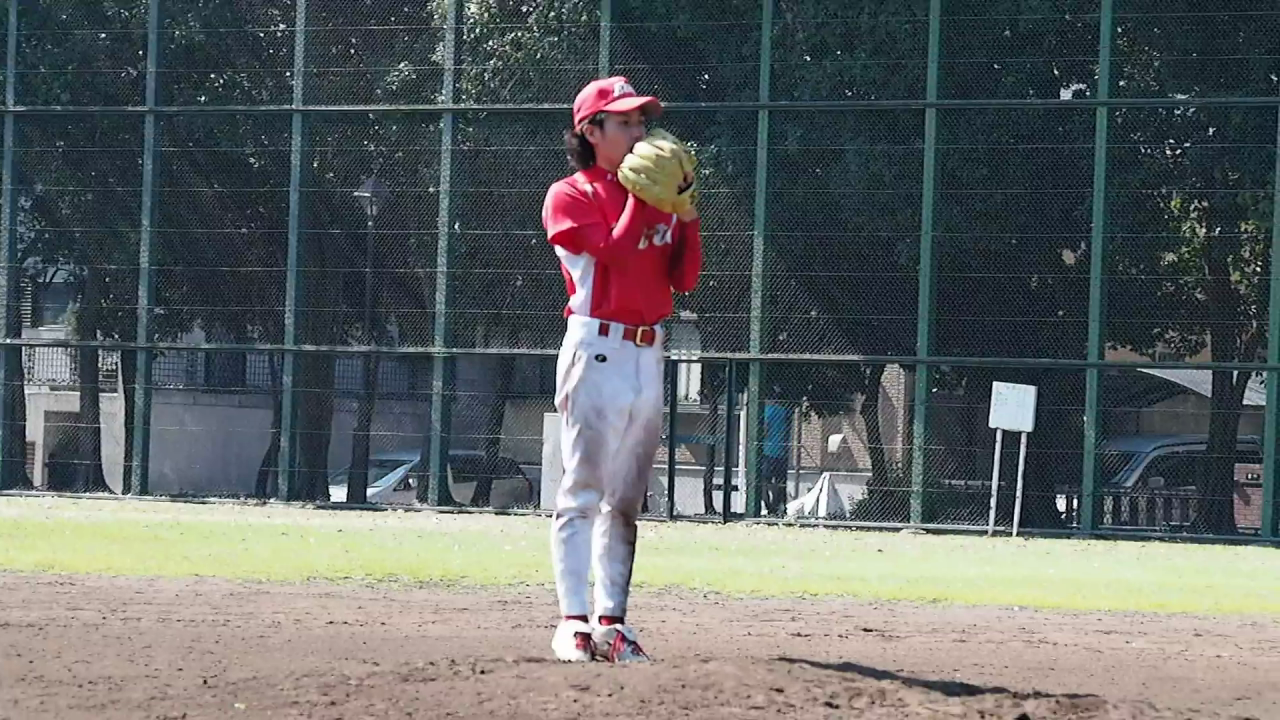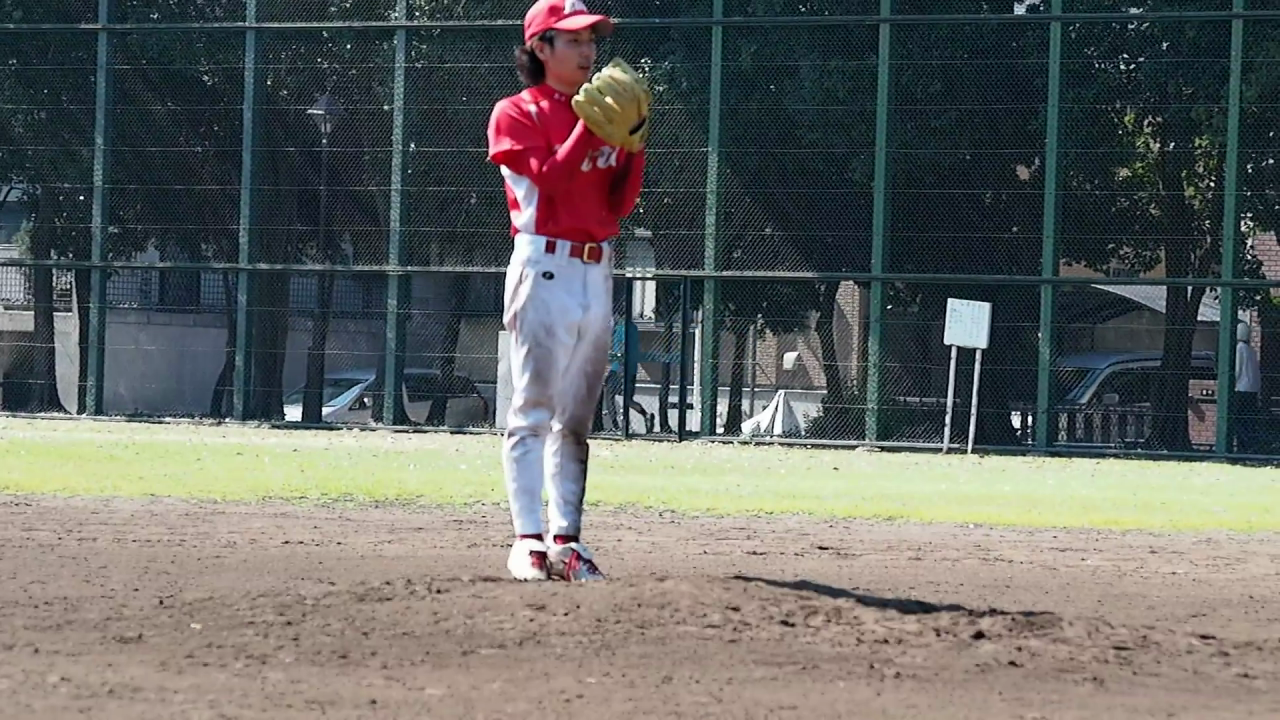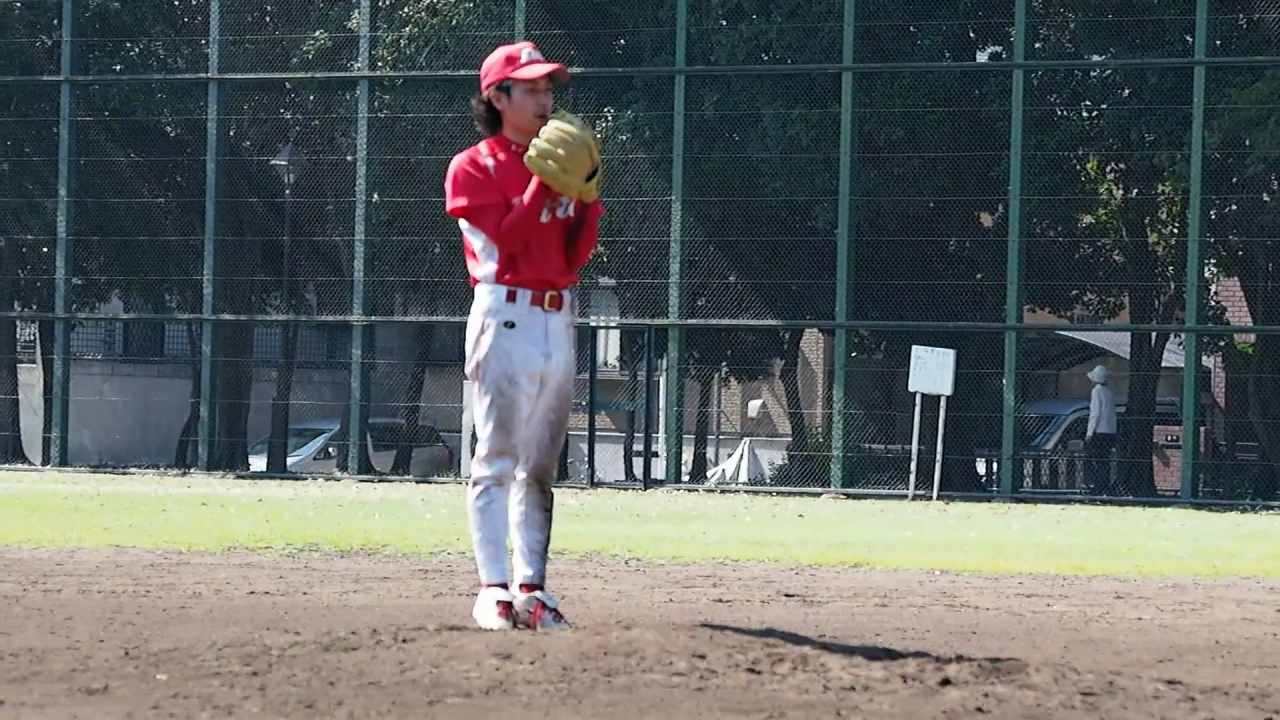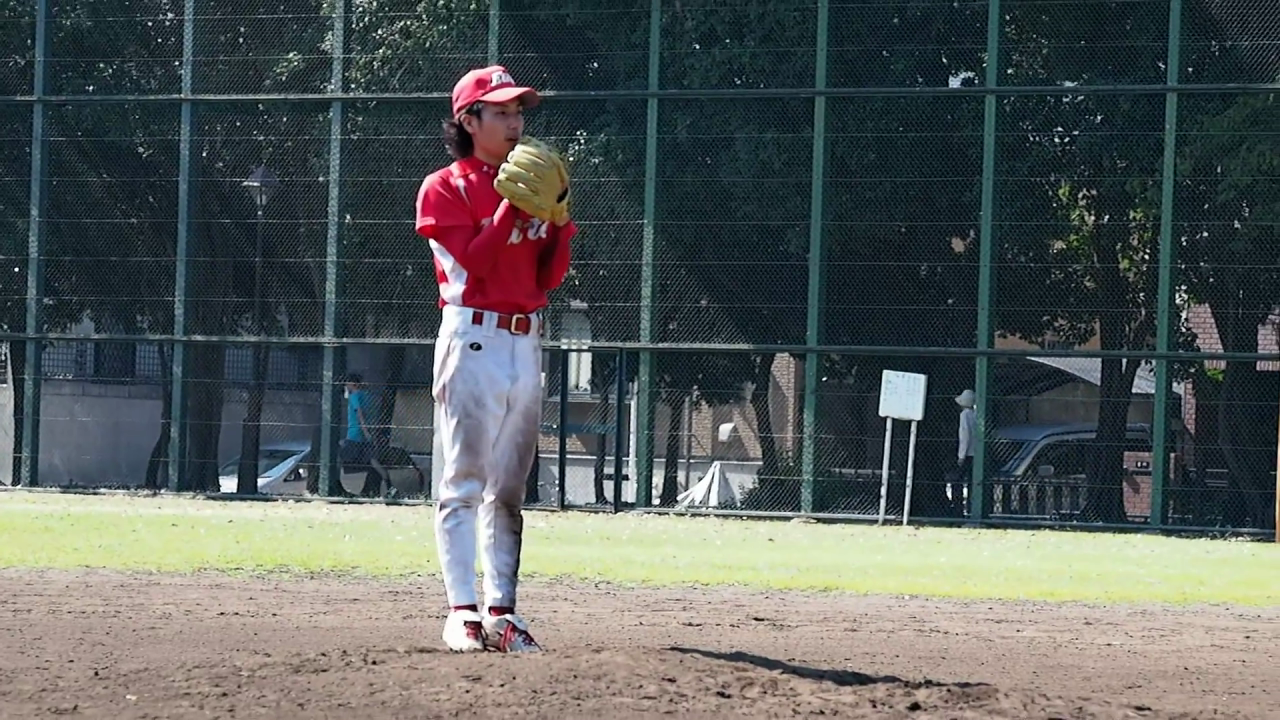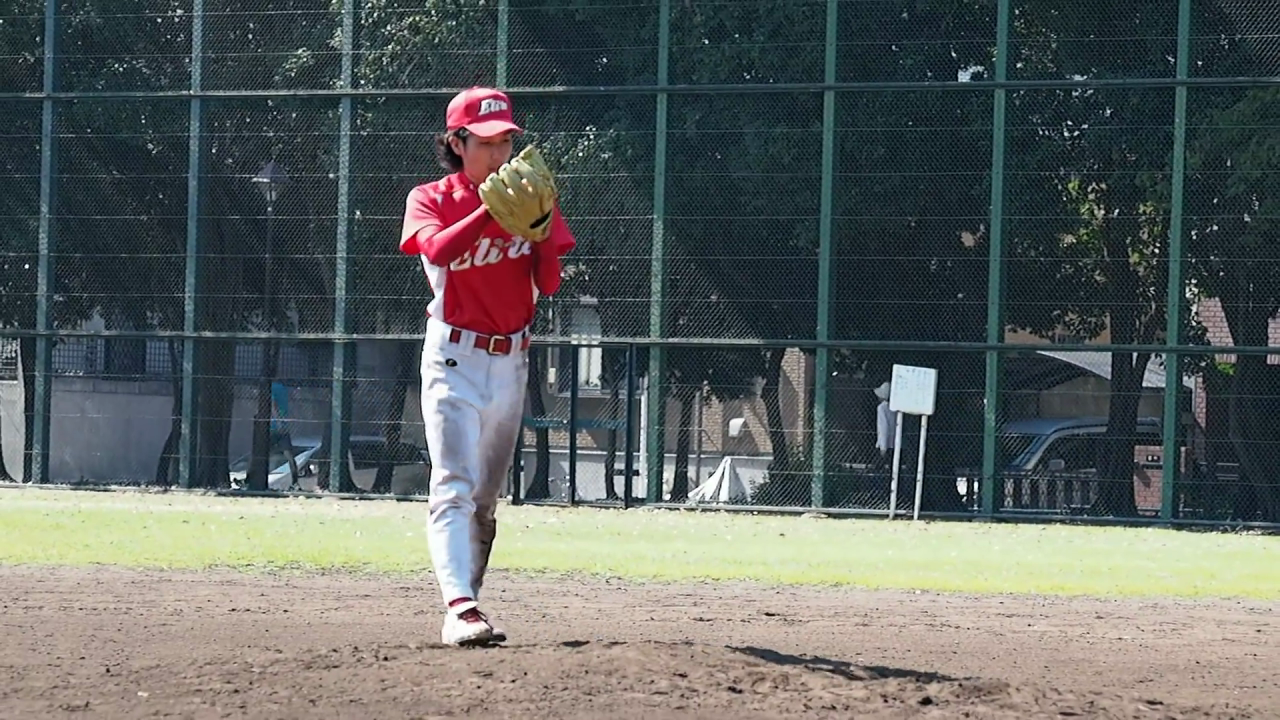
dt=1s
person 1, frame 1
left shoulder: (655, 196)
right shoulder: (569, 195)
left elbow: (685, 277)
right elbow: (616, 251)
left wrist: (684, 205)
right wrist: (642, 190)
left hip: (648, 354)
right hip: (598, 350)
left knee: (625, 498)
right knee: (583, 491)
left ankle: (612, 620)
right ankle: (574, 620)
person 1, frame 2
right shoulder: (516, 113)
left elbow: (620, 204)
right elbow: (552, 178)
left wrist: (634, 139)
right wrist: (593, 118)
left hip: (597, 271)
right hip: (545, 267)
left knee: (576, 415)
right knee: (534, 409)
left ankle: (566, 538)
right ankle: (528, 538)
person 1, frame 3
right shoulder: (473, 166)
left elbow: (576, 256)
right elbow: (506, 240)
left wrist: (588, 192)
right wrist: (544, 178)
left hip: (558, 321)
right hip: (506, 318)
left knee: (540, 465)
right knee: (498, 458)
left ankle: (531, 587)
right ankle: (493, 588)
person 1, frame 4
right shoulder: (445, 187)
left elbow: (549, 278)
right elbow: (474, 261)
left wrist: (559, 217)
right wrist: (512, 204)
left hip: (526, 344)
right hip: (473, 341)
left knee: (508, 489)
right knee: (464, 482)
left ankle: (501, 610)
right ankle: (462, 611)
person 1, frame 5
right shoulder: (430, 199)
left elbow: (548, 285)
right elbow: (438, 252)
left wrist: (542, 233)
right wrist: (492, 206)
left hip: (511, 360)
right hip: (454, 357)
left knee: (486, 498)
right knee: (453, 487)
left ankle: (466, 601)
right ankle: (459, 605)
